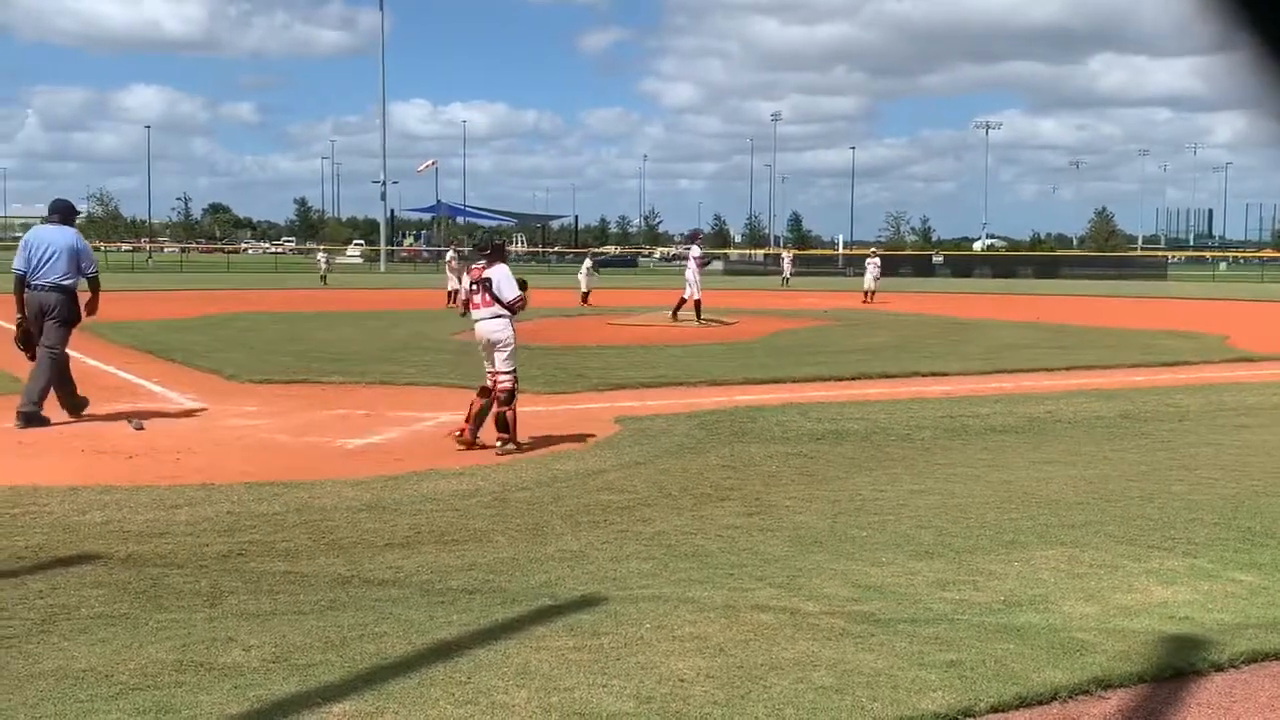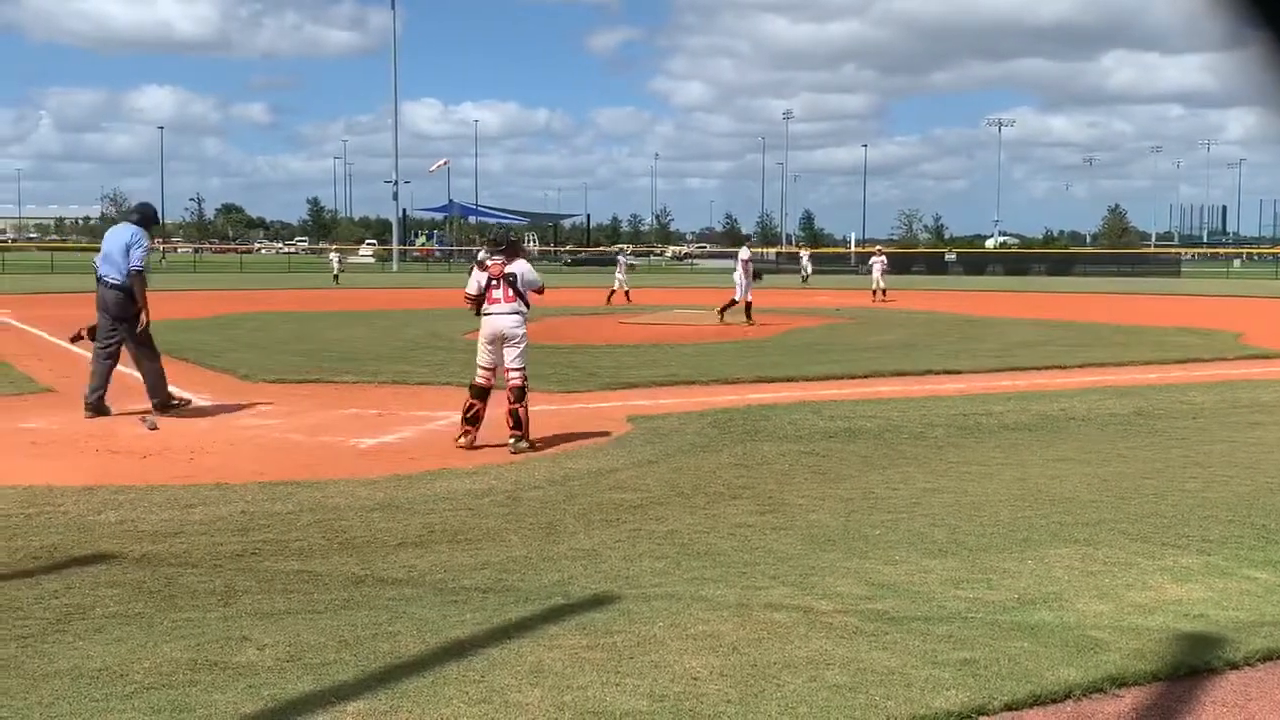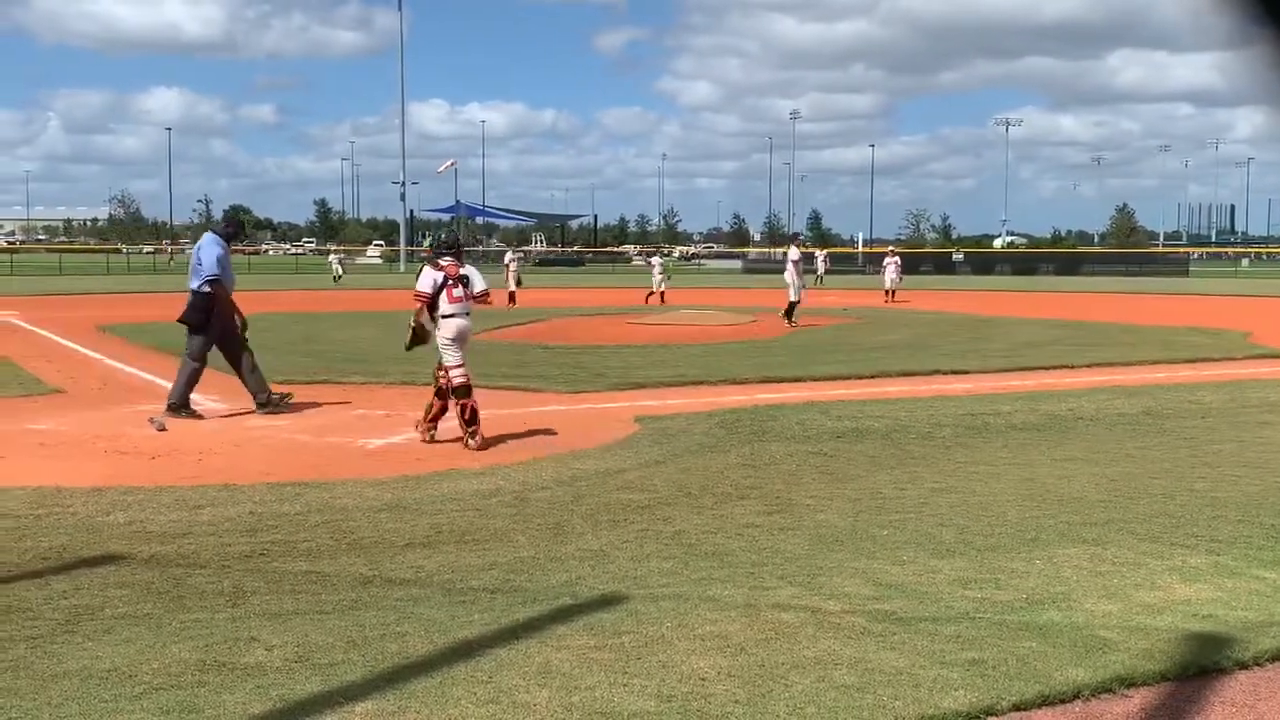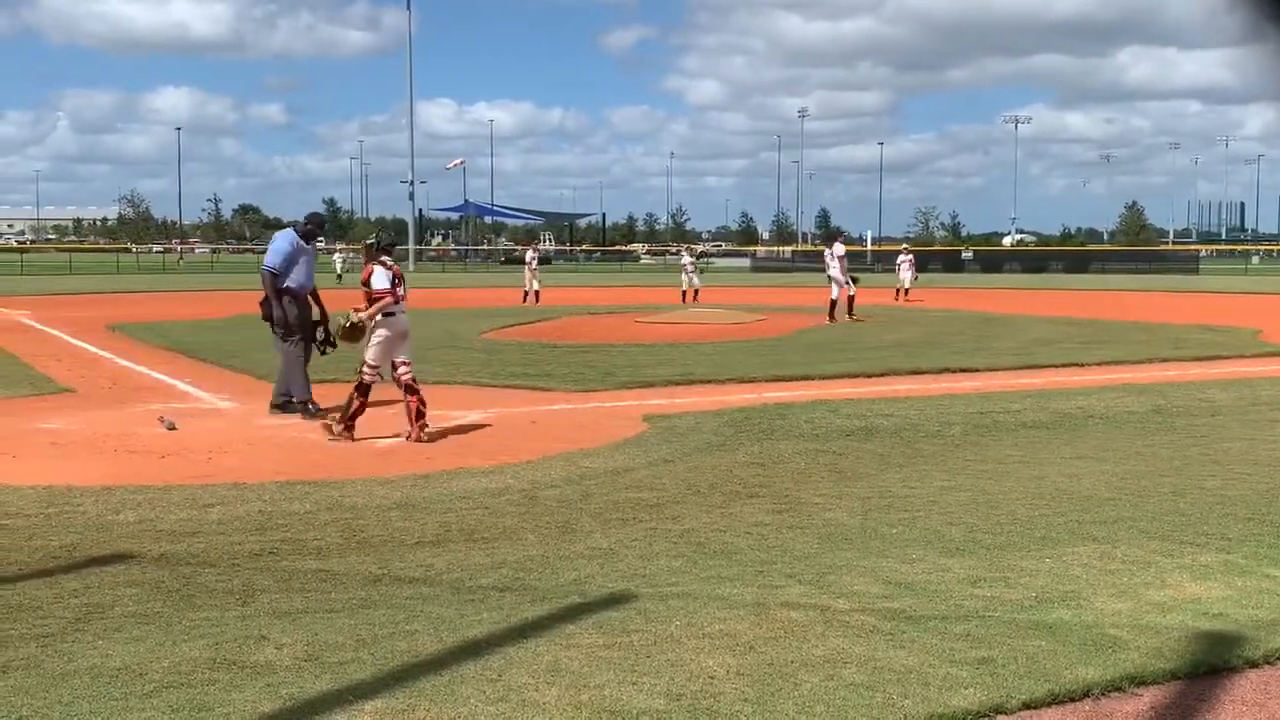
dt=0.7s
person 1, frame 1
left shoulder: (470, 273)
right shoulder: (501, 269)
left elbow: (465, 306)
right elbow: (517, 303)
right wrist: (523, 300)
left hip: (480, 328)
right hip: (500, 327)
left knee: (492, 380)
right knee: (506, 382)
left ankle: (468, 431)
right ankle: (505, 440)
person 1, frame 2
left shoulder: (480, 269)
right shoulder: (521, 265)
left elbow: (471, 301)
right elbow: (539, 288)
left hip: (489, 323)
right hip: (514, 323)
left knee: (482, 379)
right knee: (516, 379)
left ankle: (468, 434)
right ankle: (518, 437)
person 1, frame 3
left shoulder: (430, 269)
right shoulder: (468, 269)
left elbow: (420, 303)
right elbow: (485, 298)
left wrist: (415, 320)
left hip: (446, 324)
right hip: (465, 322)
left knee: (458, 378)
right knee: (443, 373)
left ankle: (473, 434)
right ankle: (429, 425)
person 1, frame 4
left shoulder: (378, 269)
right shoulder: (395, 269)
left elbow: (386, 299)
left wrist: (363, 314)
right wrist: (365, 310)
left hip: (386, 324)
right hip: (402, 321)
left knee: (365, 377)
right knee: (405, 376)
left ankle: (345, 426)
right ankle: (419, 428)
person 2, frame 1
left shoulder: (30, 235)
right shoulder: (75, 237)
left elbow: (19, 276)
right elbow: (91, 275)
left wrist: (20, 312)
right wrist: (94, 299)
left hip: (34, 297)
right hip: (60, 299)
left knee: (51, 351)
right knee: (50, 354)
left ankle: (72, 402)
right ankle: (28, 410)
person 2, frame 2
left shoulder: (111, 232)
right shoulder: (139, 236)
left elbow: (99, 267)
right elbow: (136, 274)
right wrist: (144, 309)
left hip: (104, 293)
right hip: (124, 298)
left knee: (105, 351)
right knee: (145, 352)
left ankle: (94, 402)
right ankle: (161, 401)
person 2, frame 3
left shoulder: (216, 243)
right shoulder: (212, 245)
right elbow: (214, 283)
left wrist: (232, 312)
right wrist: (236, 312)
left hip: (217, 306)
right hip: (206, 306)
left knee: (240, 352)
right knee: (195, 356)
left ankle: (264, 399)
right ankle: (176, 405)
person 2, frame 4
left shoulder: (308, 245)
right shoulder: (284, 241)
right elbow: (267, 273)
left wrist: (320, 306)
right wrist: (276, 306)
left hip: (301, 302)
right hip: (284, 301)
left knee: (301, 351)
right knee: (294, 349)
left ankle: (281, 401)
right ankle: (304, 403)
